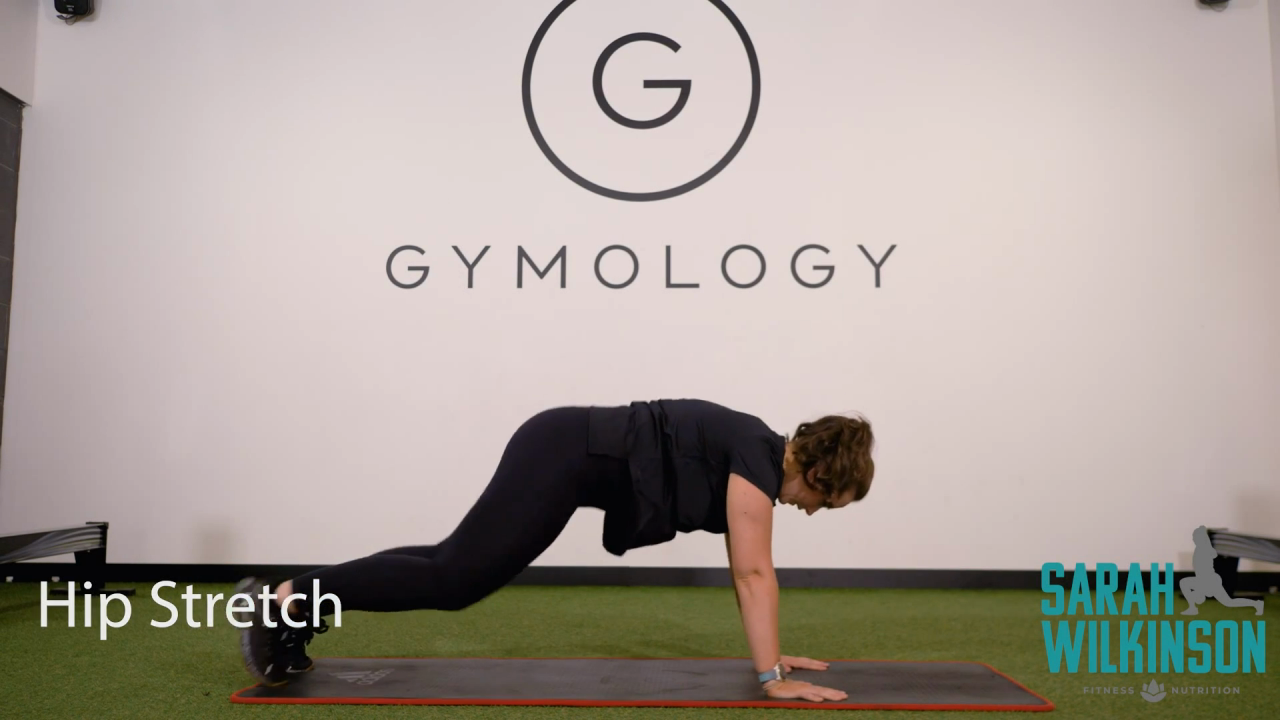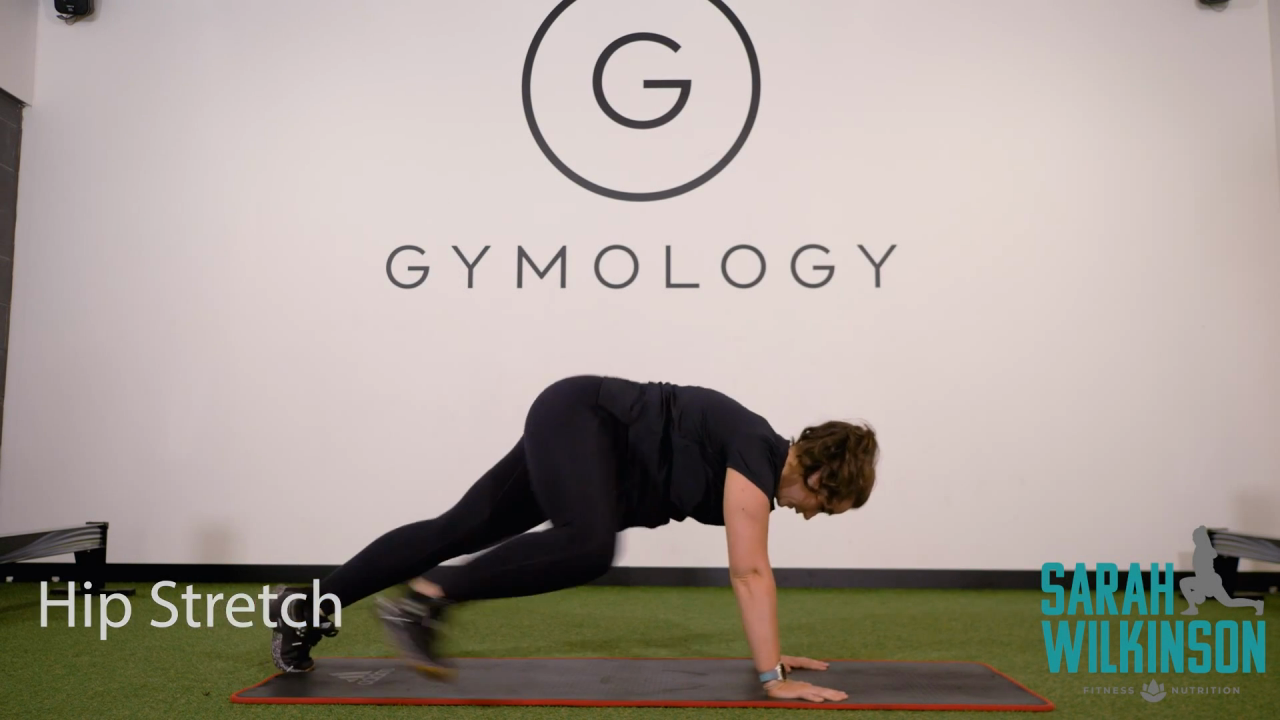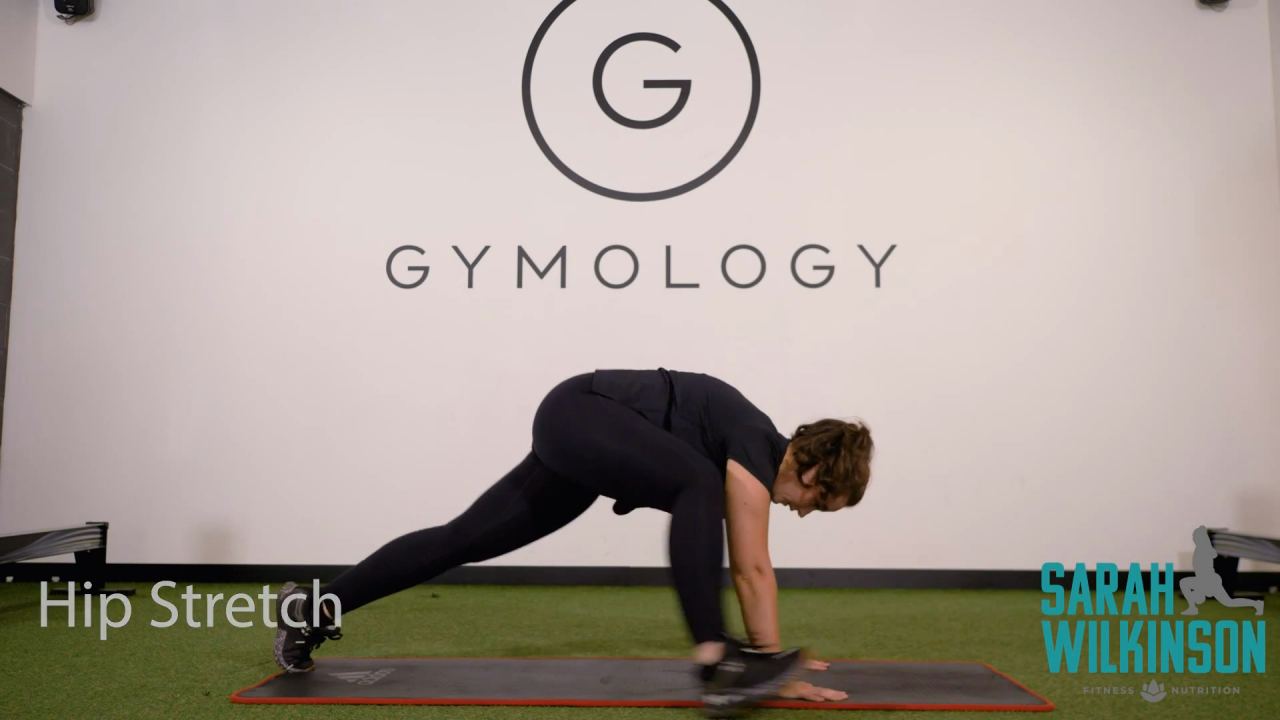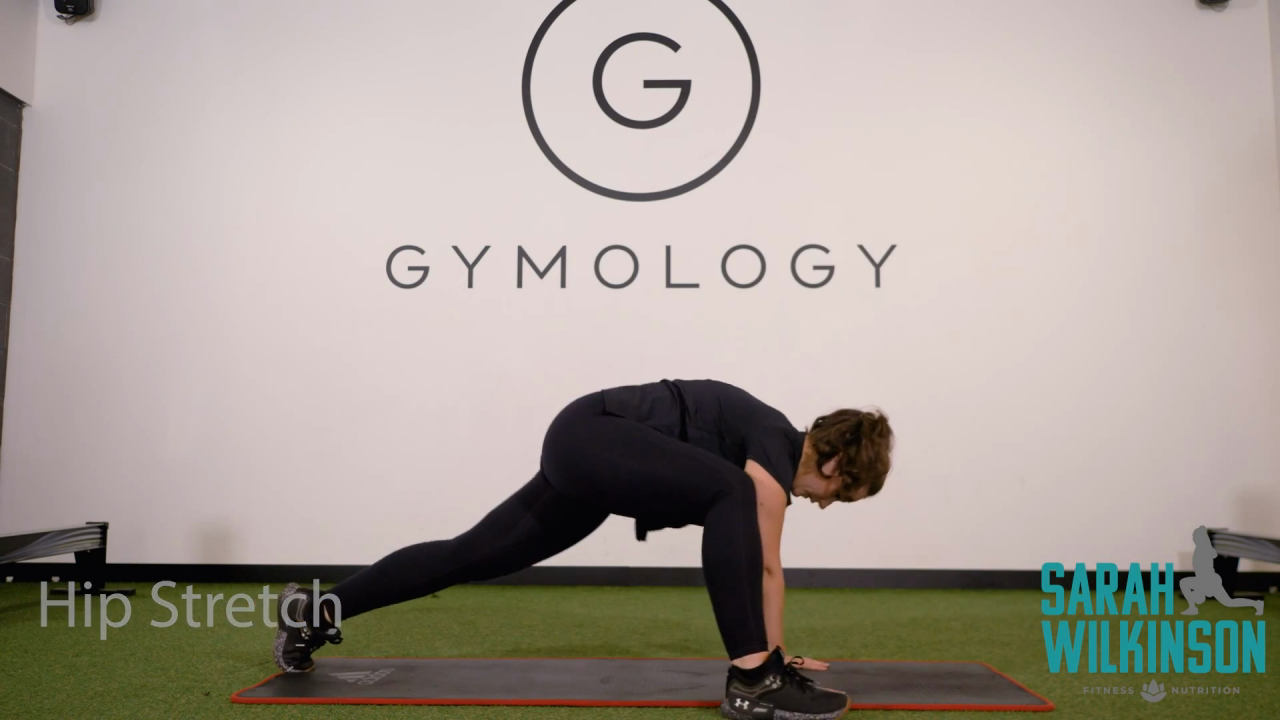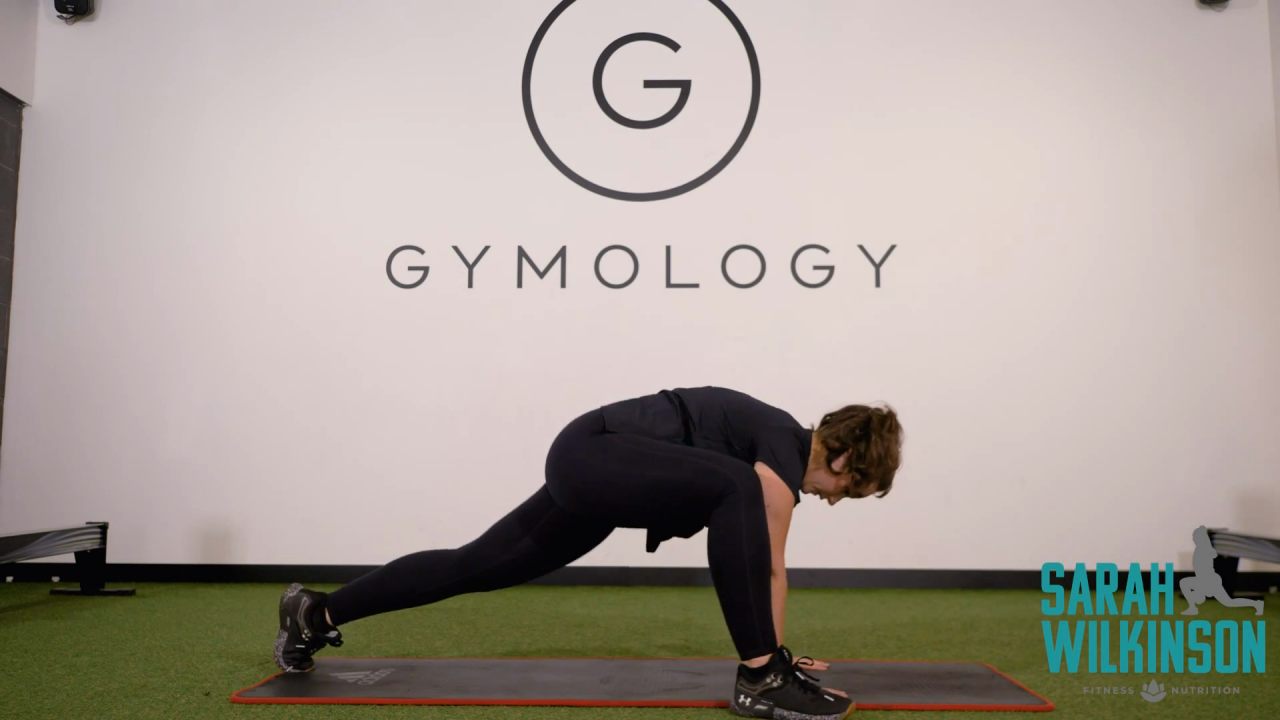
dt=0.2s
person 1, frame 1
left shoulder: (753, 465)
right shoulder: (759, 459)
left elbow: (745, 571)
right elbow: (754, 575)
left wrist: (770, 653)
right wrist: (771, 678)
left hip: (568, 457)
right hip: (564, 455)
left knee: (453, 563)
right knee: (452, 580)
left ankle: (297, 606)
right ankle: (277, 600)
person 1, frame 2
left shoulder: (765, 466)
right shoulder: (757, 457)
left elbow: (750, 570)
right elbow: (749, 572)
left wrist: (771, 652)
right wrist: (773, 677)
left hip: (581, 426)
right hip: (577, 415)
left knee: (459, 529)
right knee: (590, 547)
left ankle: (305, 609)
right ankle: (422, 601)
person 1, frame 3
left shoulder: (763, 463)
right shoulder: (757, 451)
left elbow: (747, 566)
right elbow: (753, 569)
left wrist: (766, 643)
left hip: (580, 434)
right hip: (579, 409)
left knee: (464, 540)
right knee: (698, 488)
left ankle: (311, 611)
right ankle: (716, 665)
person 1, frame 4
left shoulder: (774, 456)
right shoulder: (775, 449)
left elbow: (758, 564)
right elbow: (765, 567)
left wrist: (777, 644)
right wrist: (770, 653)
left hip: (587, 455)
right hip: (588, 433)
left knee: (470, 557)
right knee: (729, 494)
left ankle: (312, 613)
person 1, frame 5
left shoulder: (780, 448)
right shoulder: (785, 449)
left elbow: (761, 563)
right elbow: (770, 567)
left wrist: (777, 643)
right wrist: (771, 654)
left hip: (588, 468)
right hip: (591, 454)
left knee: (473, 567)
right knee: (738, 490)
left ankle: (314, 614)
